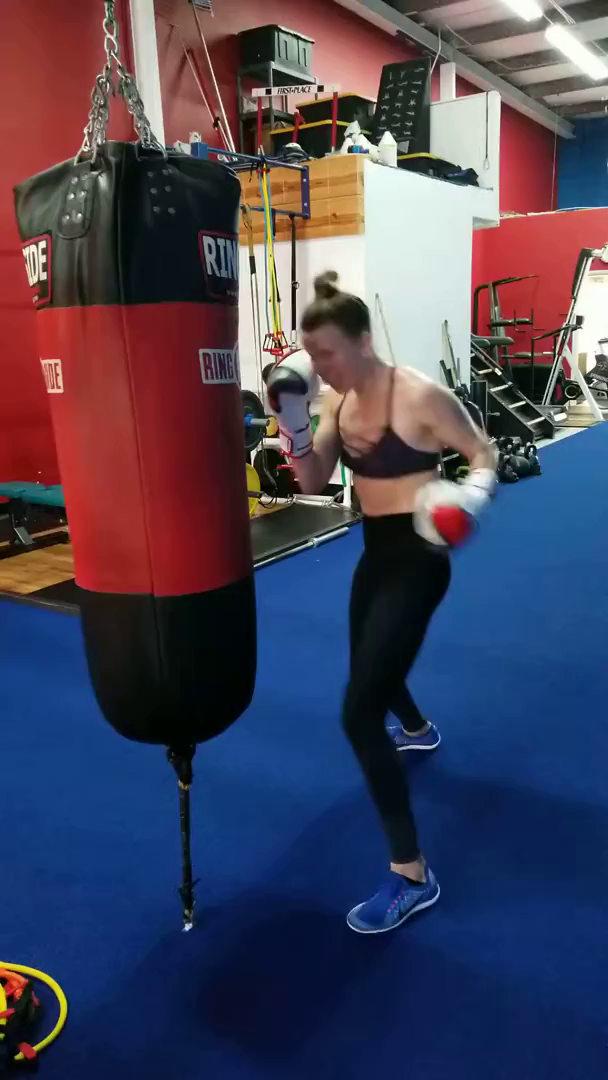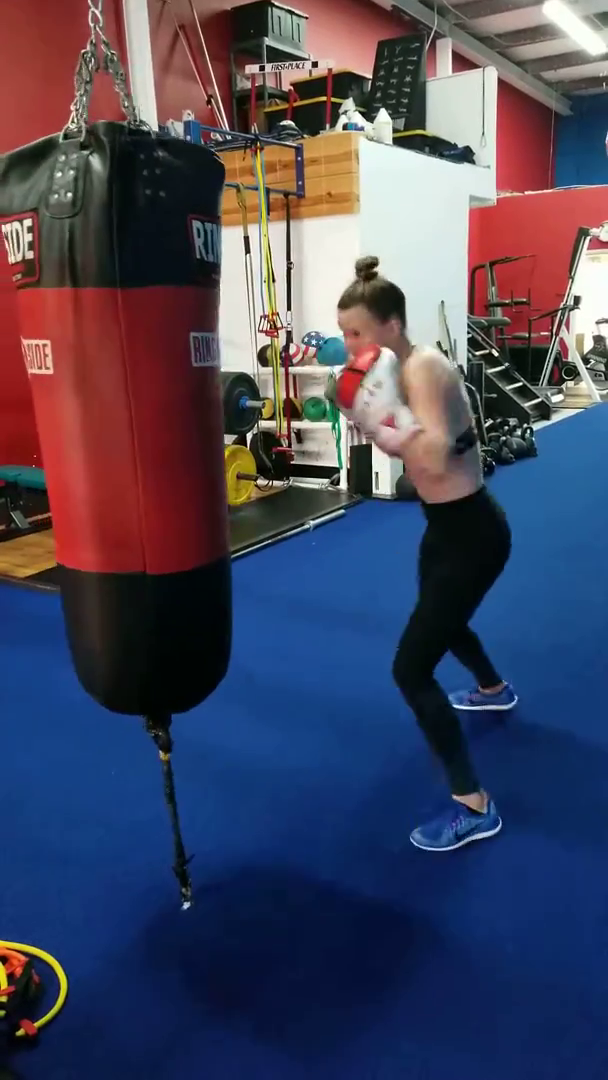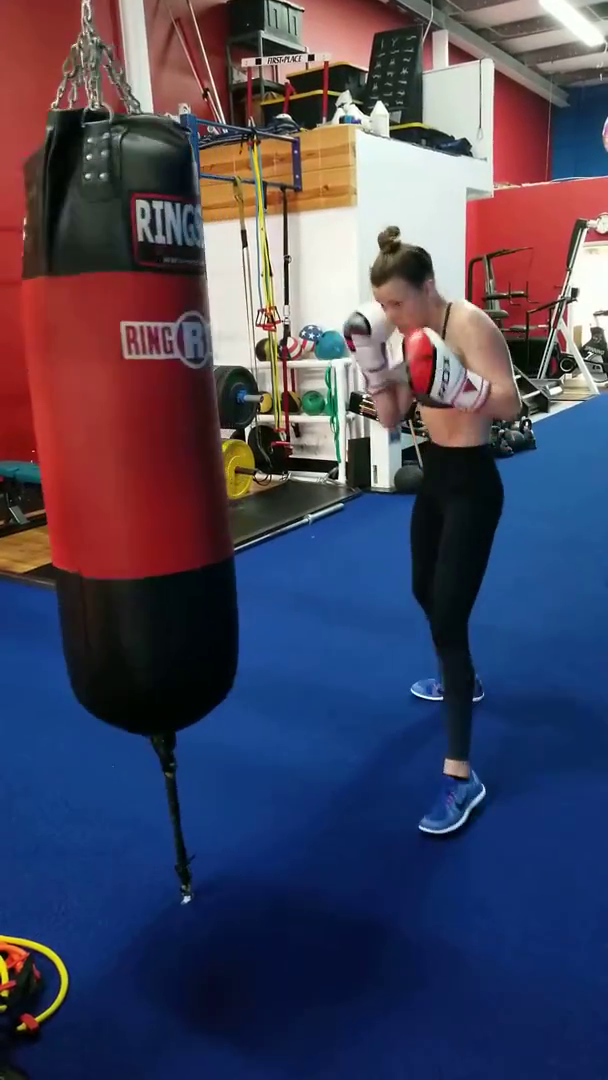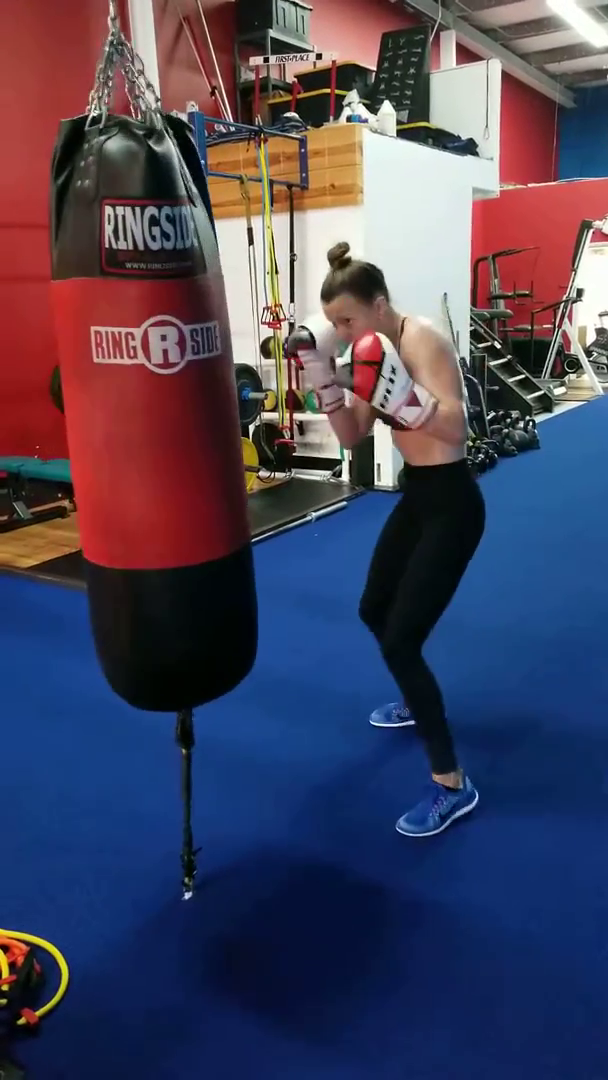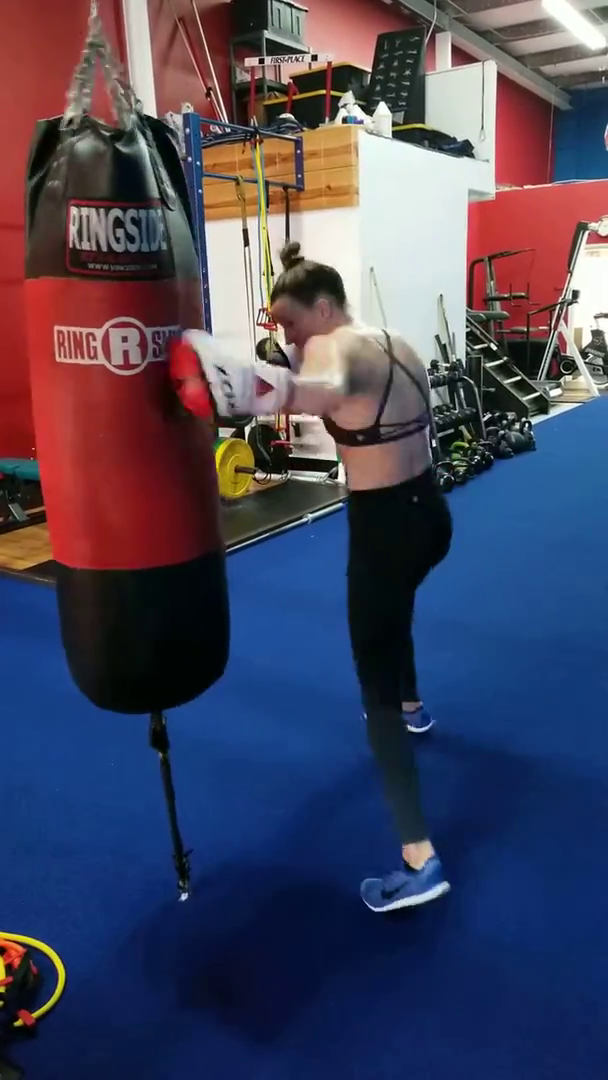
dt=0.7s
person 1, frame 1
left shoulder: (418, 393)
right shoulder: (343, 405)
left elbow: (484, 462)
right elbow: (313, 479)
left wrist: (461, 500)
right wrist: (293, 420)
left hip: (415, 559)
right hip: (381, 552)
left knee: (358, 717)
right knee: (372, 665)
left ankle: (411, 874)
right ankle: (416, 728)
person 1, frame 2
left shoulder: (423, 369)
right shoulder: (412, 364)
left elbow: (433, 465)
right elbow: (417, 445)
left hip: (470, 534)
right hip: (453, 525)
left knee: (410, 669)
right knee: (438, 617)
left ankle: (473, 805)
right ankle: (493, 689)
person 1, frame 3
left shoulder: (469, 322)
right shoulder: (414, 337)
left elbow: (509, 407)
right elbow: (390, 416)
left wrist: (448, 374)
right wrist: (370, 355)
left hip: (471, 482)
right hip: (434, 474)
left knee: (446, 616)
right knee: (425, 590)
left ankle: (460, 775)
right ankle: (463, 679)
person 1, frame 4
left shoulder: (422, 339)
right shoulder: (378, 349)
left elbow: (455, 431)
right elbow: (352, 438)
right wrist: (324, 377)
left hip: (451, 505)
right hip: (417, 498)
left knee: (399, 642)
right knee: (374, 612)
left ankle: (451, 785)
right ankle: (418, 702)
person 1, frame 5
left shoulder: (341, 344)
right shoulder: (393, 345)
left elbow: (327, 386)
left wrist: (232, 377)
right wrist: (290, 379)
left hip: (385, 527)
right hip: (429, 513)
left knee: (374, 698)
right knee: (389, 611)
left ankle: (418, 861)
right ankle: (410, 705)
